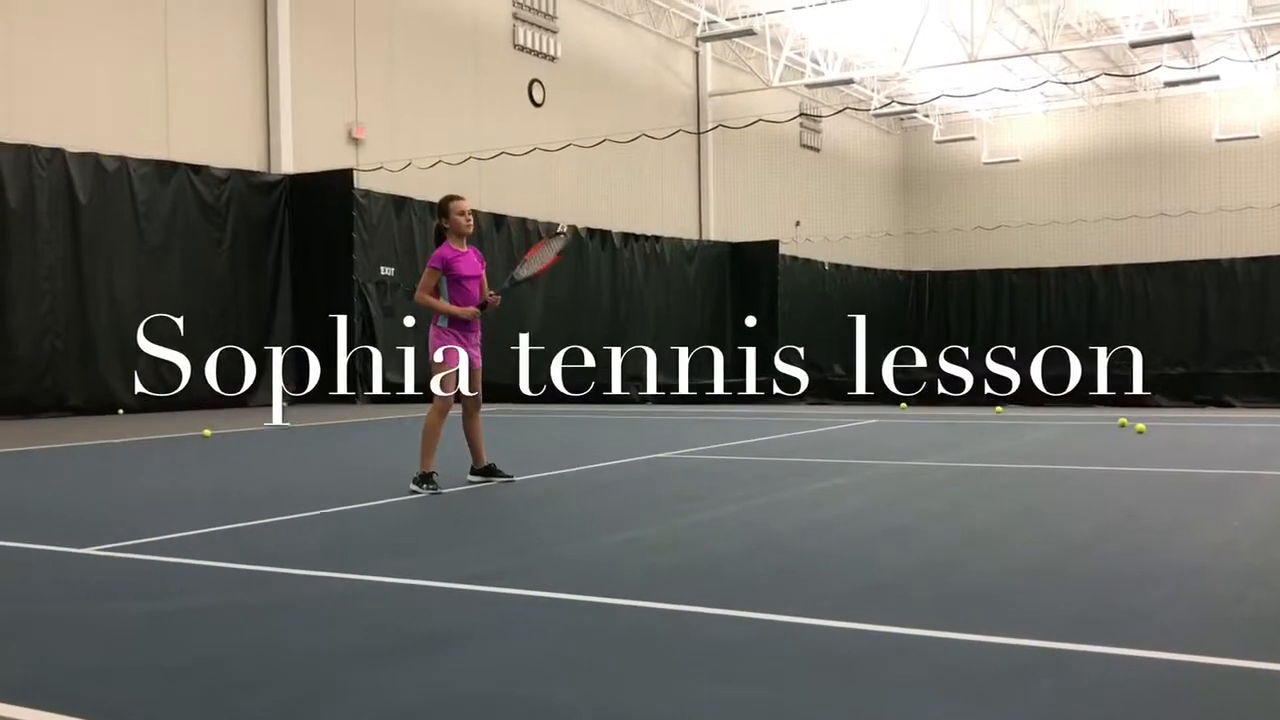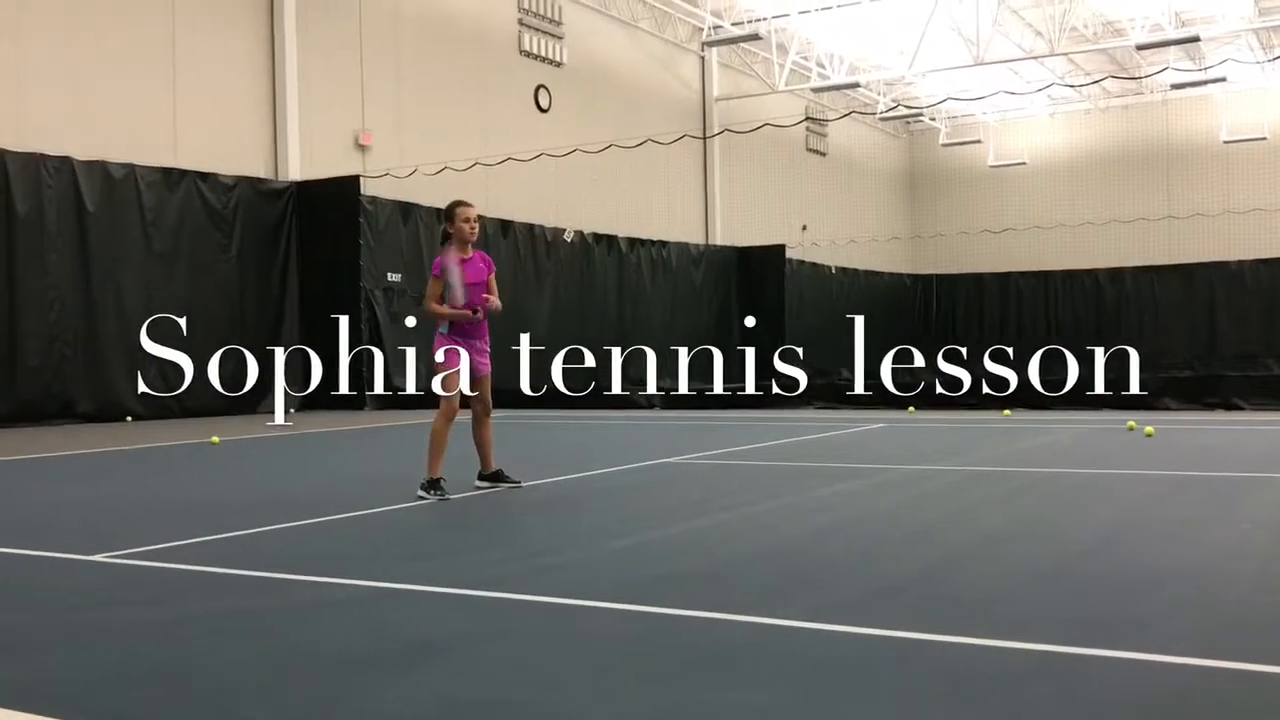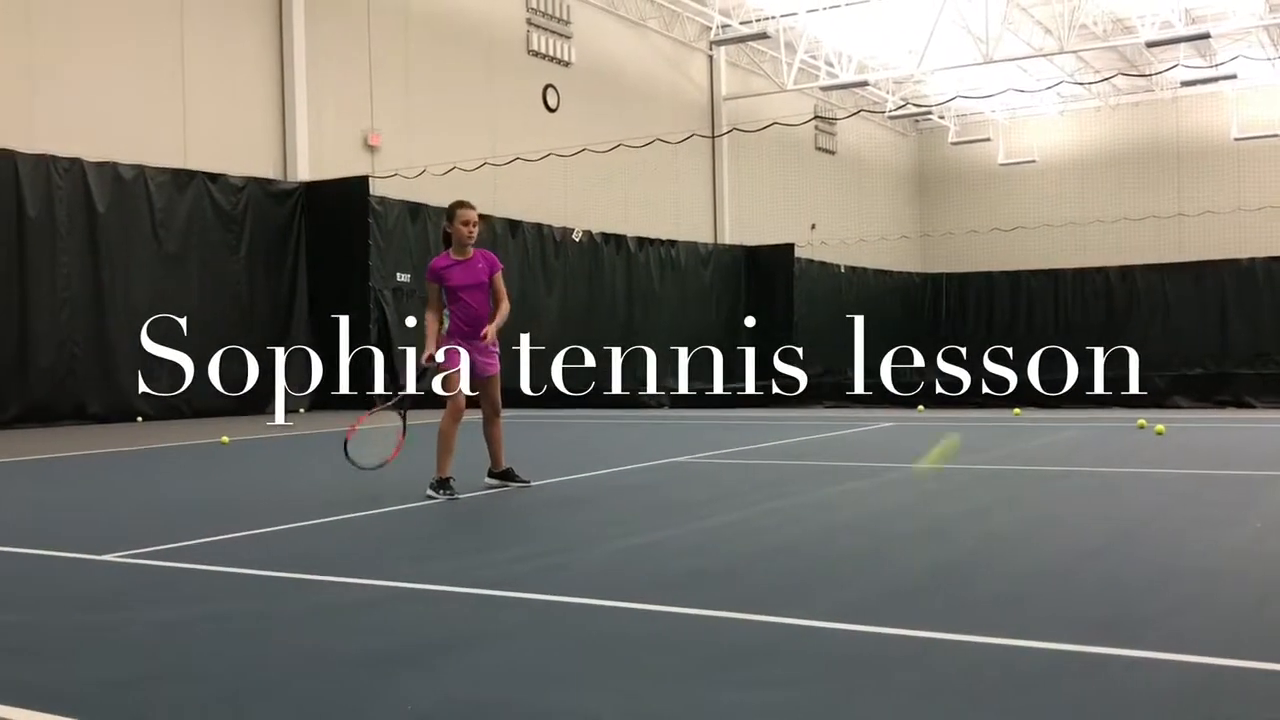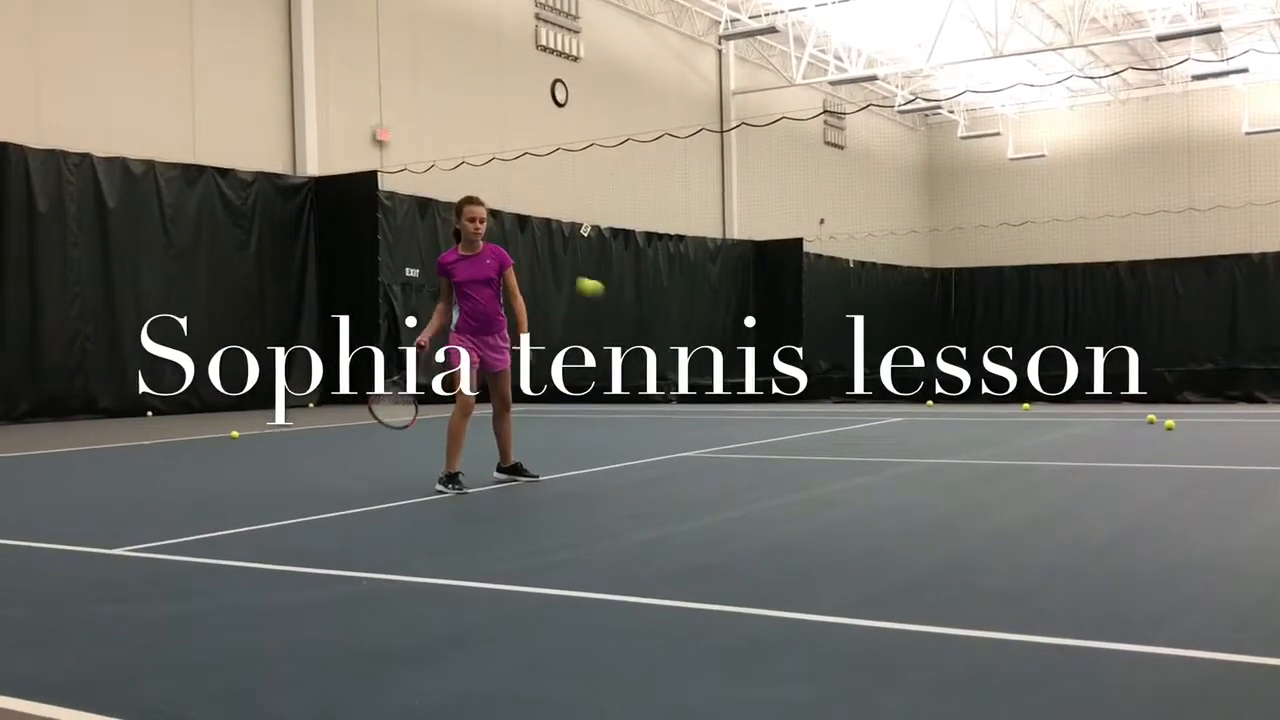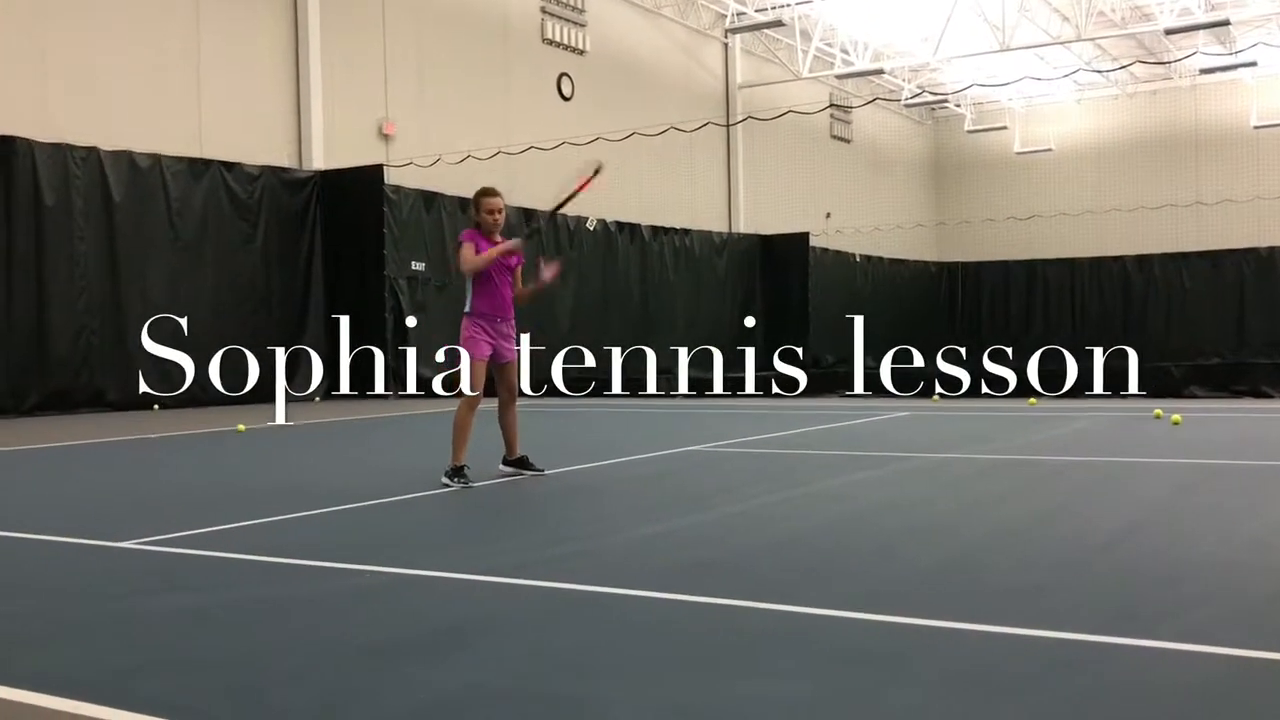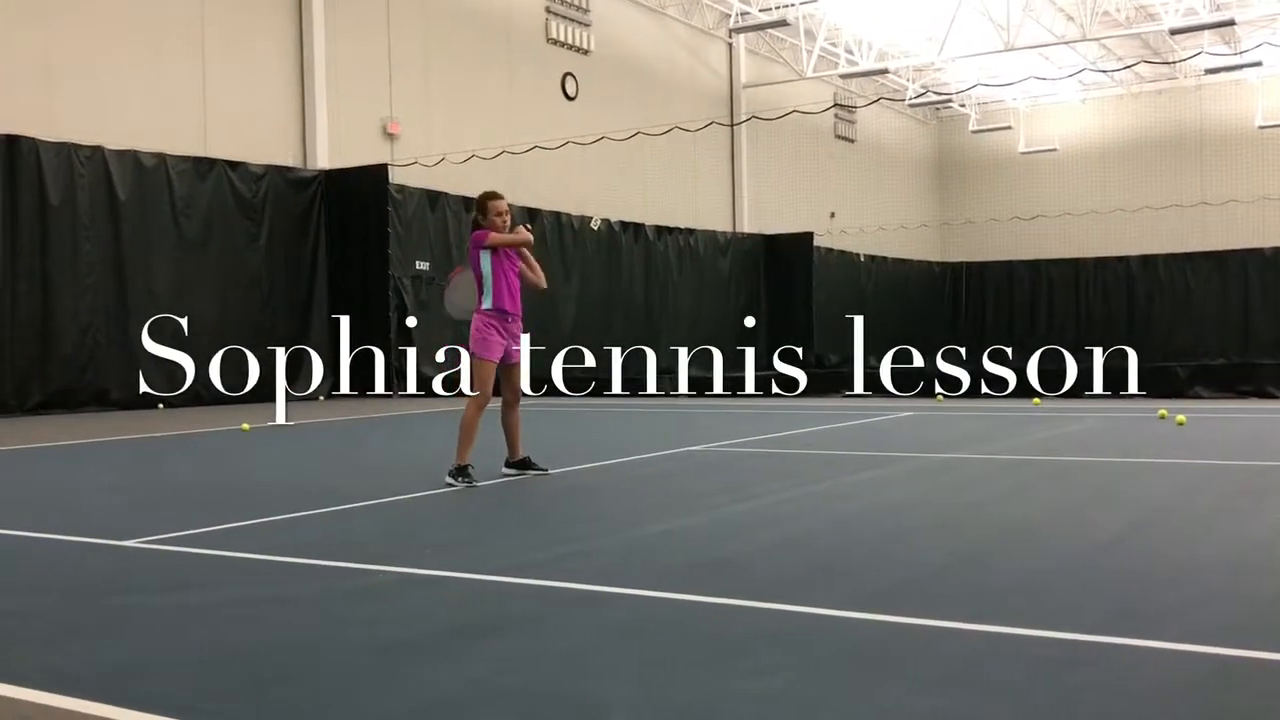
dt=0.4s
person 1, frame 1
left shoulder: (476, 255)
right shoulder: (442, 255)
right elbow: (421, 296)
left wrist: (491, 300)
right wrist: (457, 311)
left hip: (471, 336)
right hip: (447, 335)
left knee: (473, 403)
right knee: (444, 402)
left ankle: (480, 466)
right ankle: (424, 474)
person 1, frame 2
left shoulder: (484, 261)
right shoulder: (443, 263)
left elbow: (497, 303)
right elbow: (431, 305)
left wrist: (491, 304)
right wrist: (457, 314)
left hip: (479, 342)
right hip: (451, 342)
left knee: (483, 408)
right knee: (449, 408)
left ankle: (488, 472)
right ankle: (431, 480)
person 1, frame 3
left shoulder: (489, 260)
right shoulder: (438, 266)
left elbow: (503, 302)
right elbow: (433, 310)
left wrist: (494, 327)
right wrist: (430, 346)
left hip: (485, 344)
right hip: (454, 344)
left knee: (493, 409)
right knee: (456, 408)
left ankle: (498, 470)
right ankle: (440, 479)
person 1, frame 4
left shoulder: (499, 256)
right shoulder: (447, 261)
left elbow: (515, 298)
right elbow: (445, 303)
left wrist: (523, 337)
right wrist: (427, 334)
left hip: (496, 338)
right hip: (464, 338)
left knee: (503, 403)
right knee: (465, 403)
left ankle: (507, 464)
right ankle: (449, 474)
person 1, frame 5
left shoulder: (513, 251)
right shoulder: (469, 237)
left elbow: (517, 295)
right elbow: (469, 267)
left wrist: (541, 280)
right wrist: (502, 247)
left hip: (505, 326)
right hip: (477, 325)
left knee: (509, 395)
right knee: (472, 396)
left ankle: (513, 457)
right ankle: (455, 467)
person 1, frame 6
left shoulder: (512, 254)
right shoulder: (480, 238)
left elbow: (540, 283)
right elbow: (525, 237)
left wrist: (522, 248)
right wrist: (521, 237)
left hip: (512, 326)
right hip: (489, 324)
left knee: (513, 396)
right knee: (481, 397)
left ankle: (515, 459)
right ankle: (459, 466)
